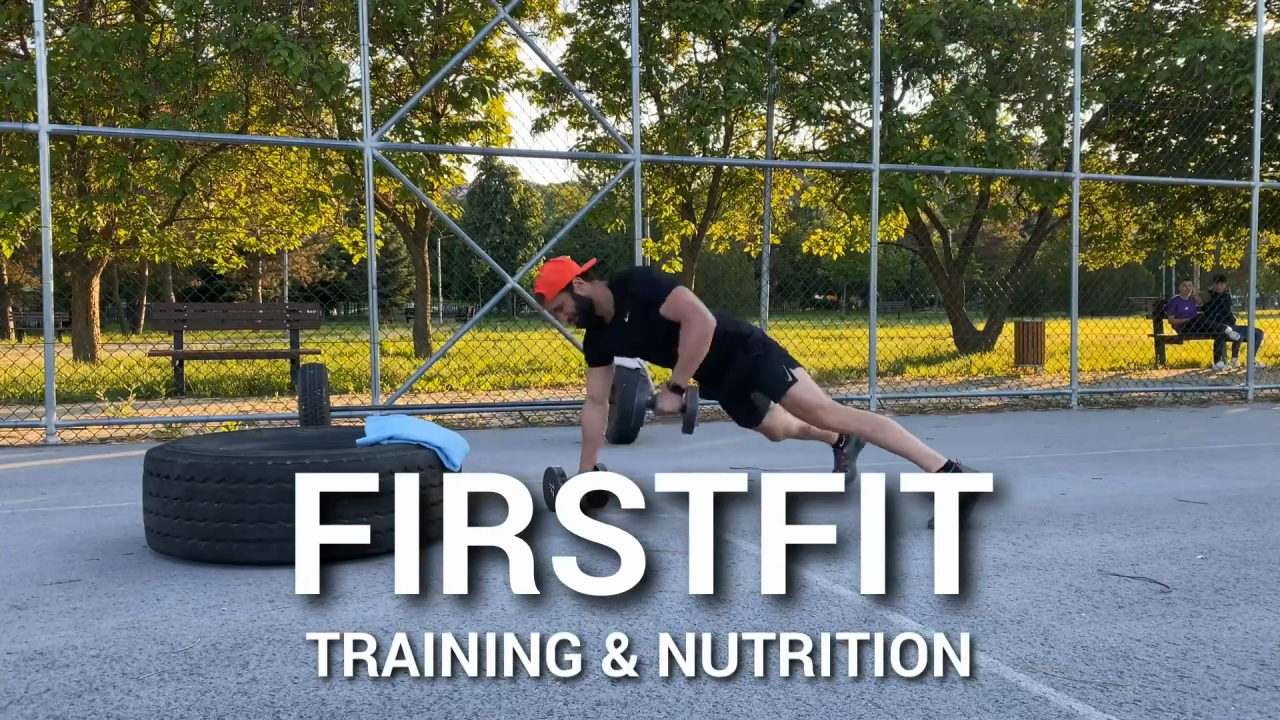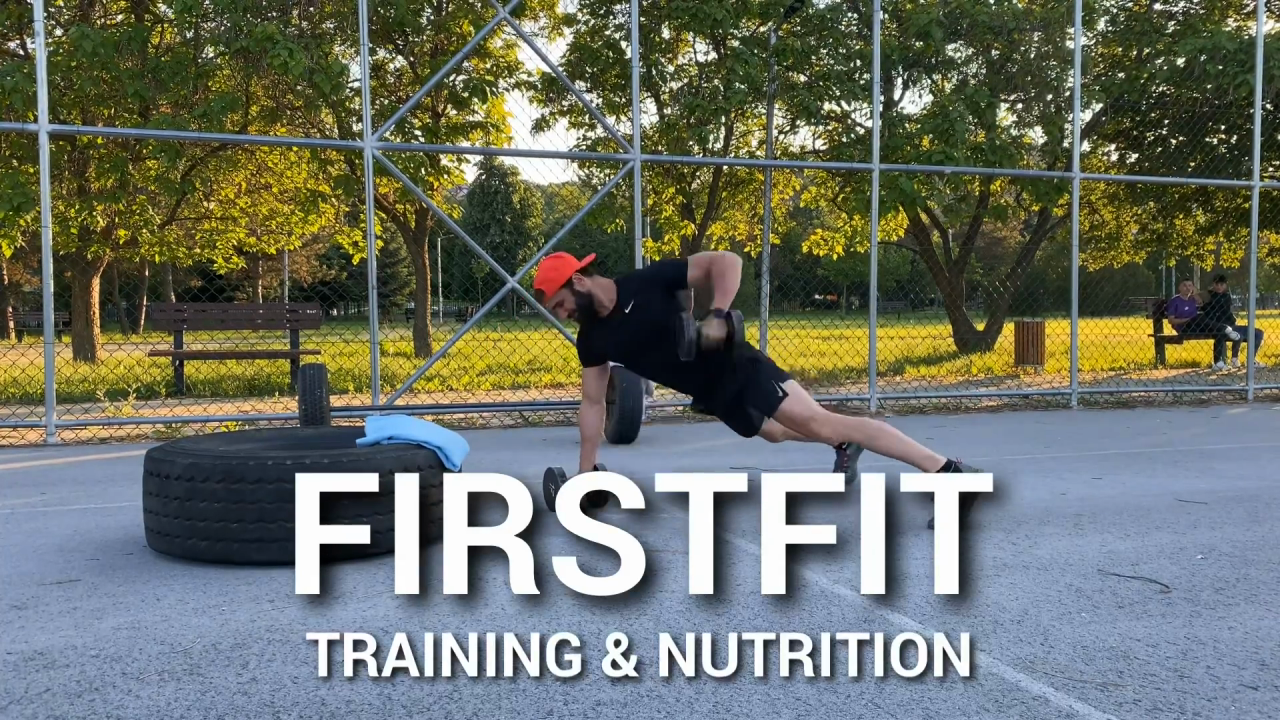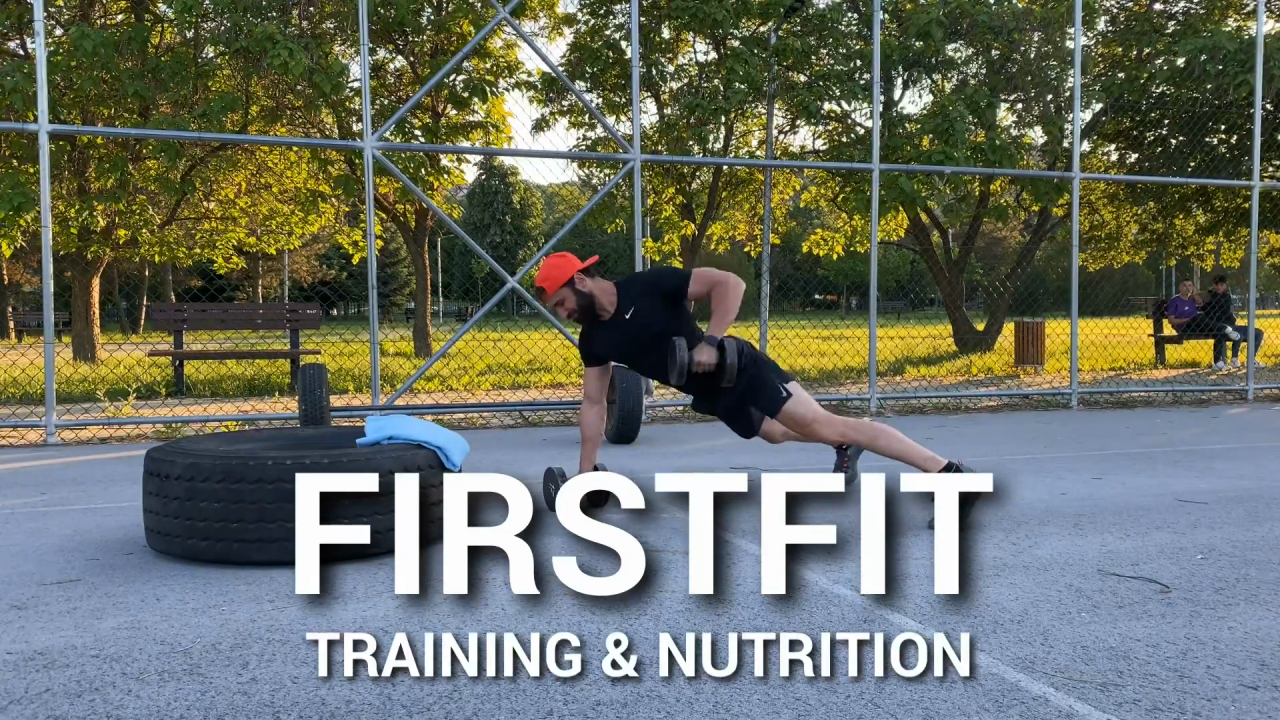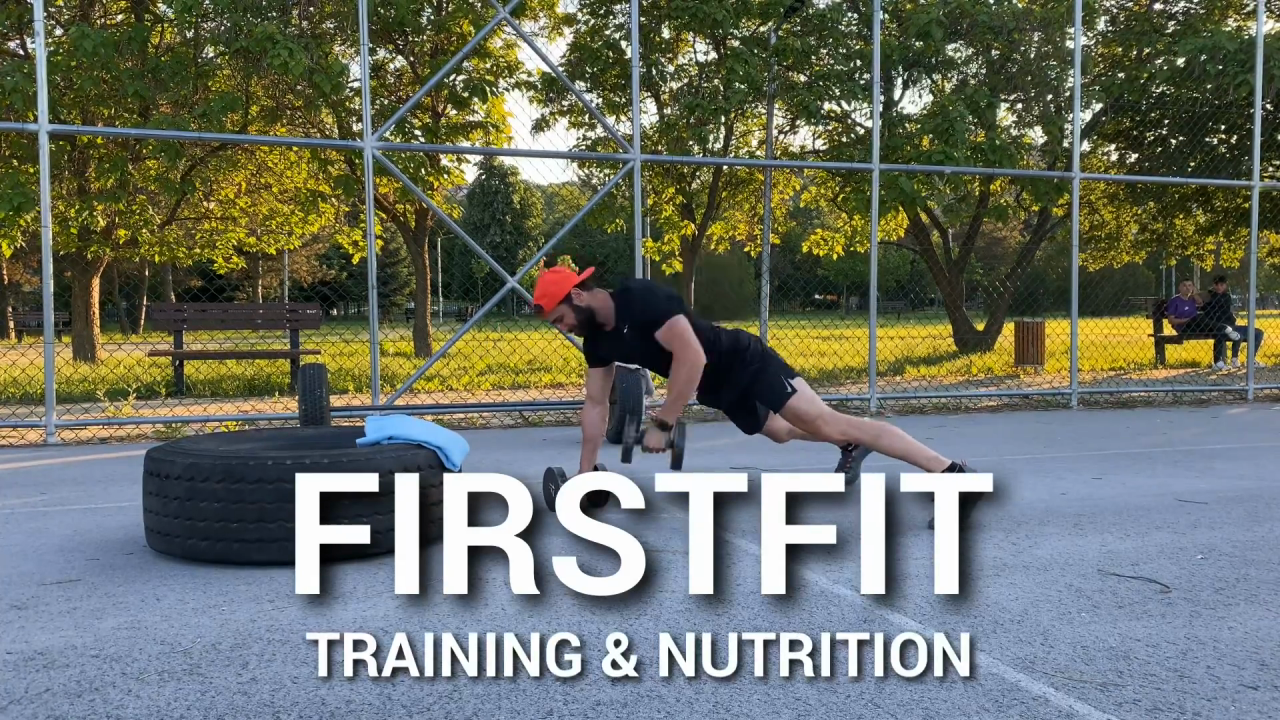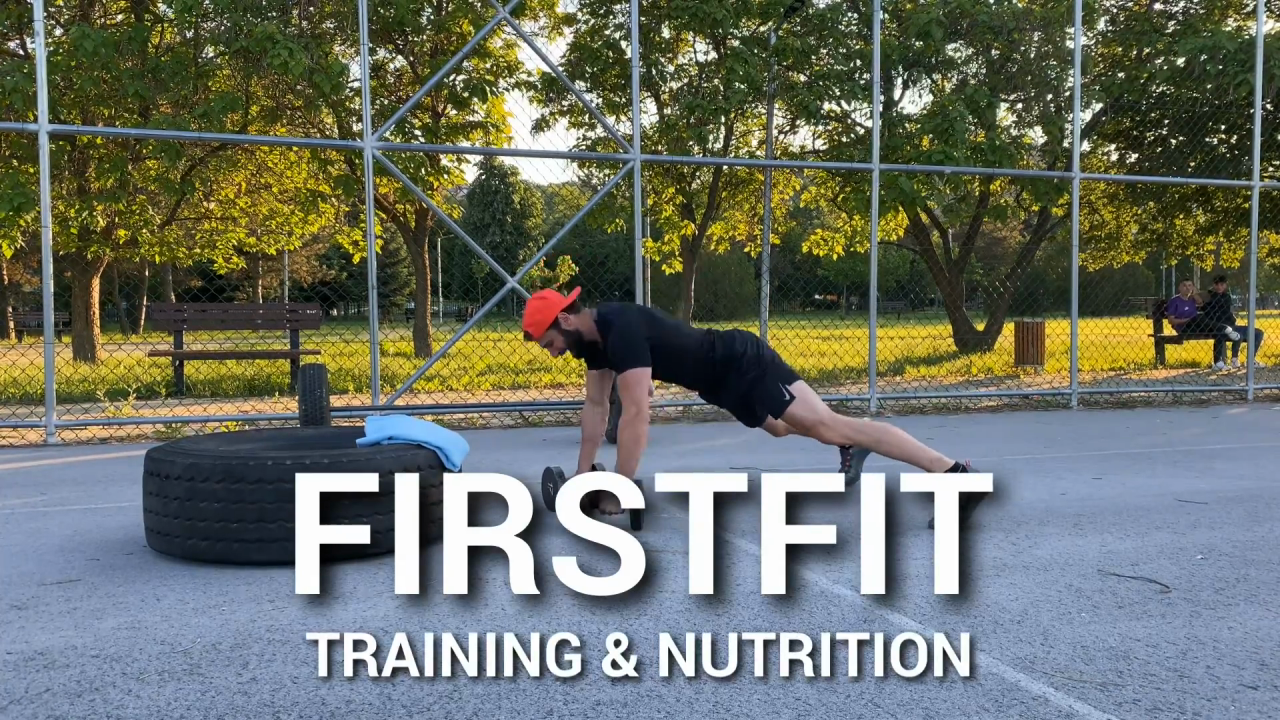
dt=0.2s
person 1, frame 1
left shoulder: (638, 283)
right shoulder: (598, 335)
left elbow: (702, 321)
right elbow: (596, 402)
left wrist: (676, 390)
right wrist: (586, 473)
left hip: (743, 350)
right hip: (723, 381)
left knee: (823, 411)
right knee: (779, 429)
left ankle: (950, 473)
right ankle: (842, 443)
person 1, frame 2
left shoulder: (648, 280)
right shoulder: (592, 337)
left elbow: (727, 260)
right elbow: (592, 403)
left wrist: (718, 316)
right wrist: (585, 474)
left hip: (736, 366)
right hip: (711, 394)
left knee: (820, 423)
right knee: (777, 433)
left ankle: (951, 473)
right ankle: (845, 449)
person 1, frame 3
left shoulder: (648, 285)
right shoulder: (594, 336)
left elbow: (731, 283)
right elbow: (593, 403)
left wrist: (710, 341)
right wrist: (585, 473)
left hip: (740, 369)
right hip: (714, 391)
left knee: (821, 425)
right knee: (777, 432)
left ankle: (952, 474)
right ankle: (846, 451)
person 1, frame 4
left shoulder: (641, 298)
right shoulder: (596, 338)
left elbow: (692, 359)
right elbow: (596, 404)
left wrist: (662, 425)
right wrist: (585, 473)
left hip: (745, 362)
right hip: (723, 389)
left knee: (825, 423)
right knee: (779, 431)
left ankle: (954, 476)
right ankle: (851, 449)
person 1, frame 5
left shoulder: (620, 329)
right shoulder: (594, 340)
left elbow: (636, 416)
right elbow: (596, 406)
left wrist: (621, 492)
right wrist: (583, 474)
left hip: (743, 364)
right hip: (725, 381)
left knee: (827, 426)
right knee: (780, 427)
left ankle: (958, 474)
right ankle: (852, 450)
